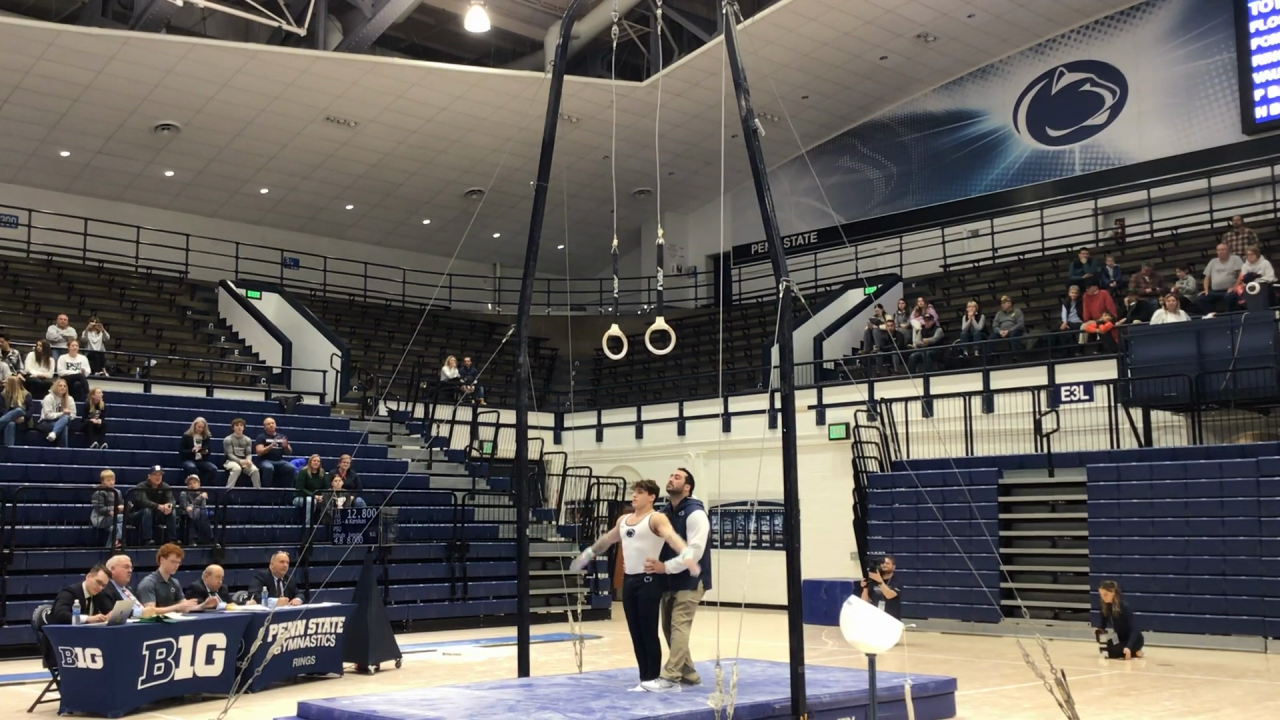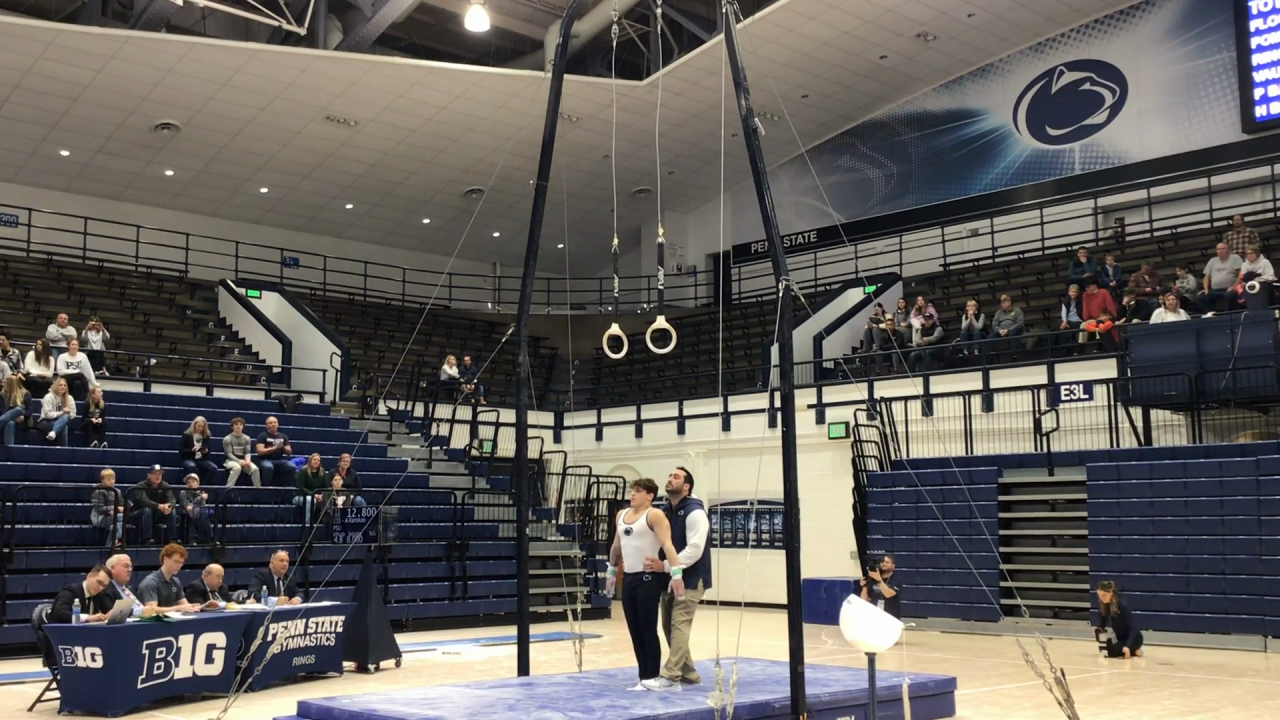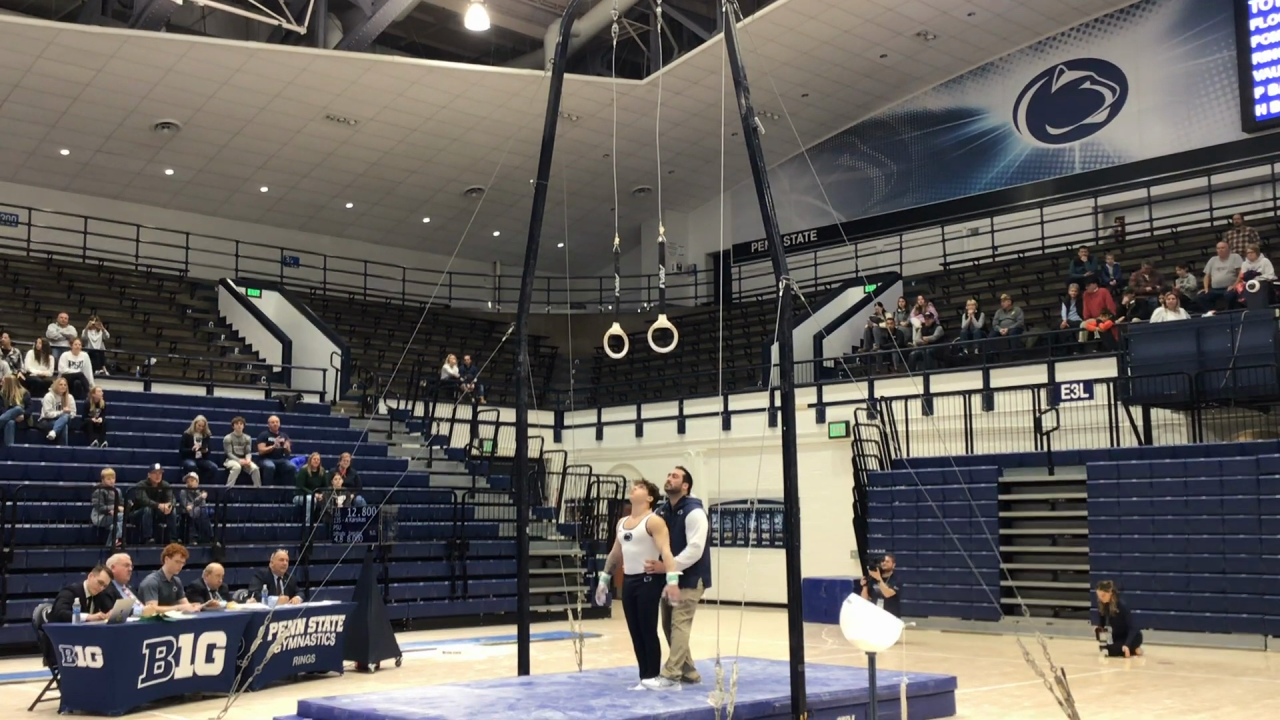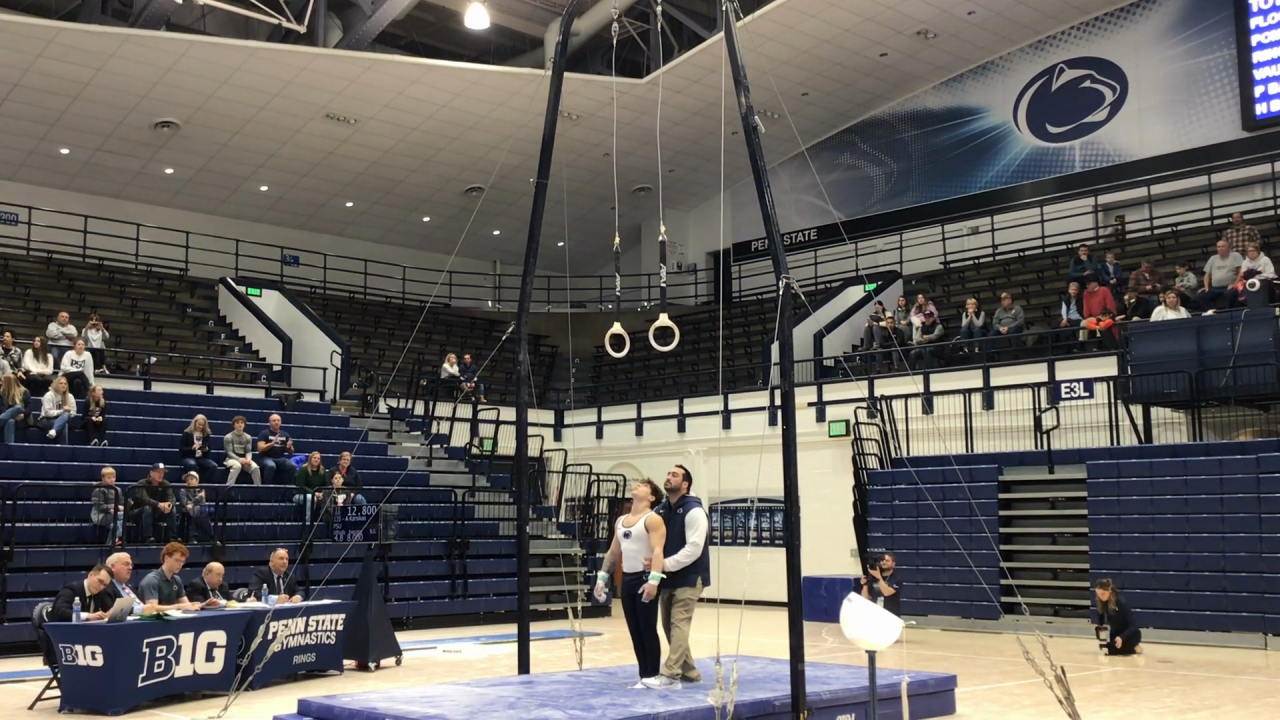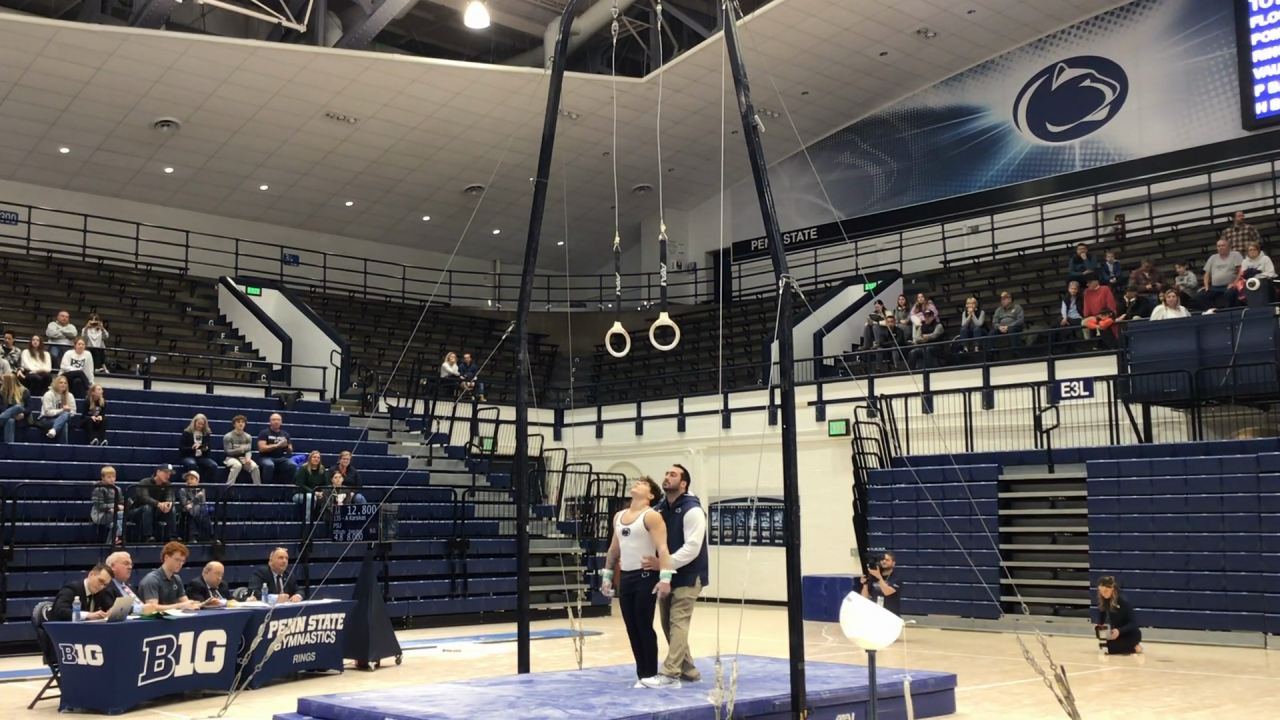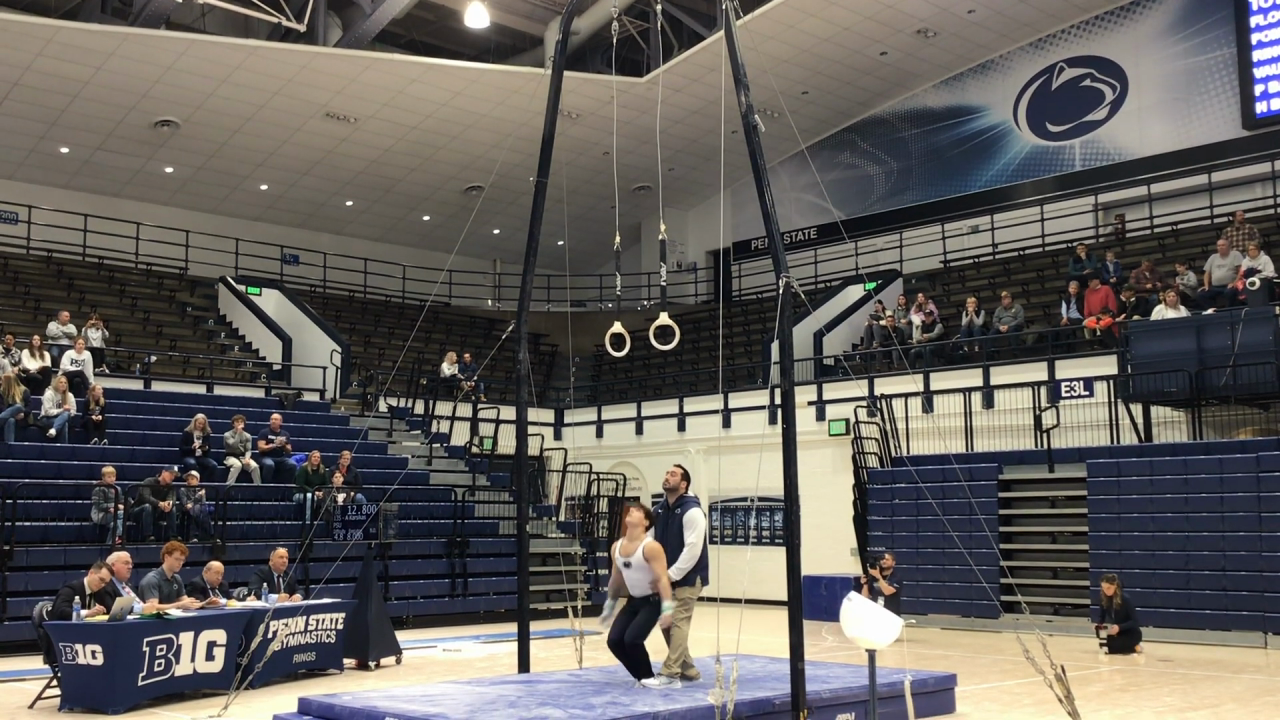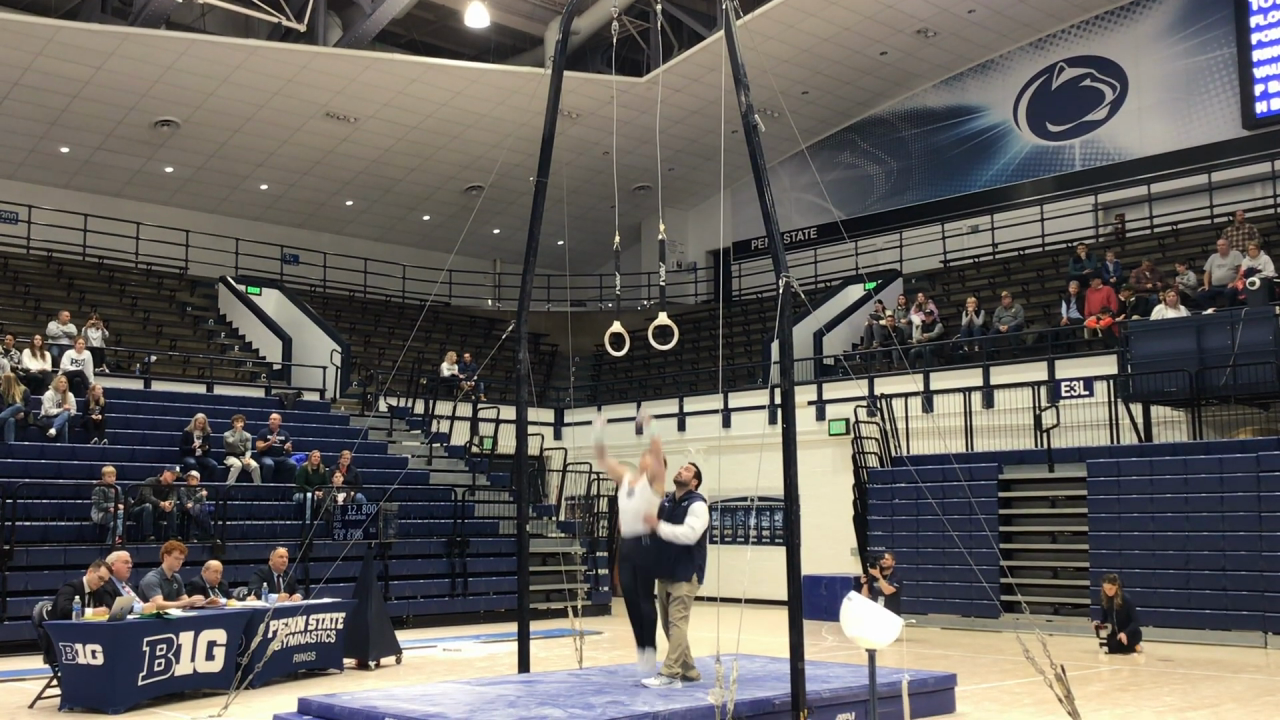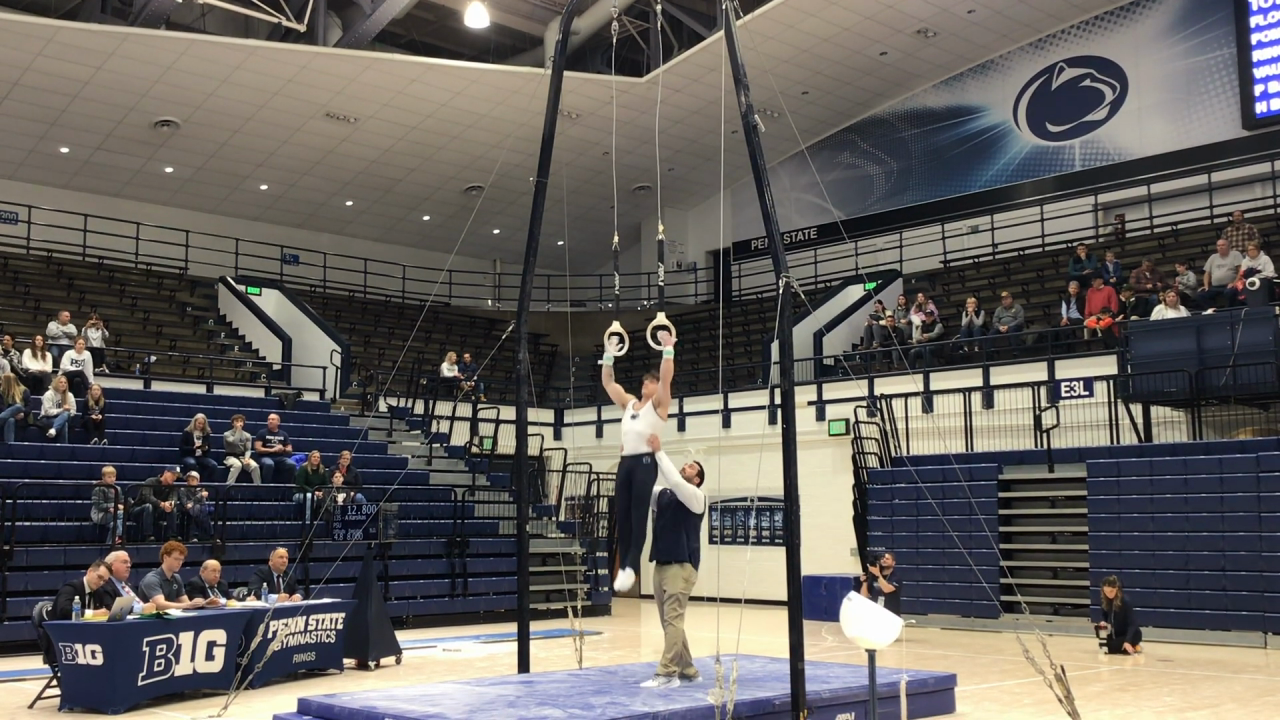
dt=0.3s
person 1, frame 1
left shoulder: (695, 513)
right shoulder: (664, 513)
left elbow: (695, 552)
left wrist: (665, 567)
right wrist: (645, 562)
left hip: (690, 580)
right hip: (670, 581)
left knee: (679, 627)
right knee: (669, 628)
left ankle: (670, 677)
right ankle: (688, 675)
person 1, frame 2
left shoulder: (694, 512)
right shoulder: (663, 512)
left elbow: (694, 550)
left wrist: (665, 565)
right wrist: (648, 560)
left hip: (689, 580)
left knee: (679, 626)
right knee: (669, 627)
left ankle: (670, 676)
right ankle: (688, 674)
person 1, frame 3
left shoulder: (694, 512)
right shoulder: (662, 511)
left elbow: (695, 550)
right wrist: (649, 562)
left hip: (689, 579)
left knee: (679, 626)
right knee: (669, 626)
left ankle: (671, 676)
right ankle: (688, 672)
person 1, frame 4
left shoulder: (693, 511)
right shoulder: (661, 510)
left elbow: (694, 549)
left wrist: (665, 564)
left hip: (688, 578)
right hip: (667, 578)
left knee: (679, 625)
right knee: (670, 626)
left ankle: (670, 675)
right ankle: (688, 671)
person 1, frame 5
left shoulder: (692, 510)
right shoulder: (659, 509)
left elbow: (692, 548)
left wrist: (663, 563)
right wrist: (645, 559)
left hip: (687, 577)
left knee: (678, 624)
right knee: (669, 626)
left ankle: (670, 674)
right ankle: (688, 670)
person 1, frame 6
left shoulder: (692, 511)
right shoulder: (659, 509)
left elbow: (693, 549)
right elbow: (653, 541)
left wrist: (671, 575)
left hip: (687, 577)
right hip: (668, 577)
left knee: (678, 623)
right knee: (667, 624)
left ankle: (670, 674)
right ankle: (687, 670)
person 1, frame 7
left shoulder: (697, 505)
right shoulder: (665, 503)
left elbow: (689, 535)
right elbow: (654, 530)
left wrist: (660, 526)
left hip: (685, 574)
right hip: (664, 572)
left knee: (677, 623)
right knee: (669, 624)
left ankle: (670, 674)
right ankle: (688, 670)
person 1, frame 8
left shoulder: (694, 497)
right shoulder: (663, 495)
left elbow: (675, 482)
left wrist: (659, 452)
left hip: (681, 566)
right hip: (661, 566)
left knee: (673, 620)
right knee: (669, 622)
left ankle: (667, 674)
right ankle: (687, 671)
person 2, frame 1
left shoulder: (656, 519)
right shoulder: (624, 520)
left elbow: (672, 536)
right elbow: (608, 538)
left wrist: (687, 555)
right wrist: (587, 554)
left hip: (648, 580)
right hip: (629, 580)
left knee: (648, 632)
right knee: (635, 633)
left ankle: (652, 679)
right ankle: (644, 679)
person 2, frame 2
left shoulder: (654, 516)
right shoulder: (622, 515)
left elbow: (667, 545)
right elbow: (616, 546)
left wrist: (676, 574)
right wrist: (611, 572)
left hip: (648, 578)
right hip: (629, 579)
left knee: (647, 631)
right knee: (634, 632)
left ankle: (652, 678)
right ankle: (643, 678)
person 2, frame 3
left shoulder: (653, 521)
right shoulder: (622, 522)
left elbow: (665, 551)
right elbow: (615, 553)
left wrist: (672, 581)
right wrist: (603, 580)
left hip: (648, 581)
right hip: (629, 581)
left knee: (648, 631)
right knee: (635, 632)
left ankle: (653, 677)
right ankle: (644, 677)
person 2, frame 4
left shoulder: (653, 520)
right shoulder: (621, 520)
left elbow: (657, 551)
right elbow: (613, 552)
left wrist: (654, 580)
right wrist: (602, 578)
left hip: (644, 579)
right hip: (627, 579)
left knee: (647, 630)
right knee: (635, 631)
left ankle: (652, 676)
right ankle: (644, 676)
person 2, frame 5
left shoulder: (651, 516)
right shoulder: (619, 516)
left elbow: (662, 548)
right elbow: (614, 549)
left wrist: (665, 578)
right wrist: (607, 575)
left hip: (645, 577)
right hip: (625, 577)
left knee: (644, 628)
right knee: (632, 630)
left ankle: (651, 676)
right ankle: (643, 675)
person 2, frame 6
left shoulder: (651, 548)
right shoulder: (617, 547)
left elbow: (662, 579)
right elbow: (616, 579)
left wrist: (667, 608)
right wrist: (609, 605)
left hip: (652, 601)
right hip: (634, 601)
left knee: (630, 639)
right knee: (614, 641)
left ankle: (647, 676)
right ankle: (643, 676)
person 2, frame 7
left shoulder: (654, 477)
right shoulder: (625, 476)
left elbow: (657, 451)
right elbow: (602, 459)
left wrist: (650, 429)
right wrist: (598, 433)
left hip: (645, 543)
right hip: (626, 545)
left knee: (645, 597)
right knee: (631, 598)
left ankle: (649, 648)
right ankle: (641, 646)
person 2, frame 8
left shoulder: (659, 403)
right shoulder: (629, 403)
left elbow: (666, 378)
right elbow: (607, 382)
left wrist: (668, 350)
right wrist: (609, 355)
left hip: (645, 462)
right hip: (626, 463)
left knee: (638, 516)
right knee: (622, 516)
left ankle: (631, 566)
right ankle: (622, 566)
